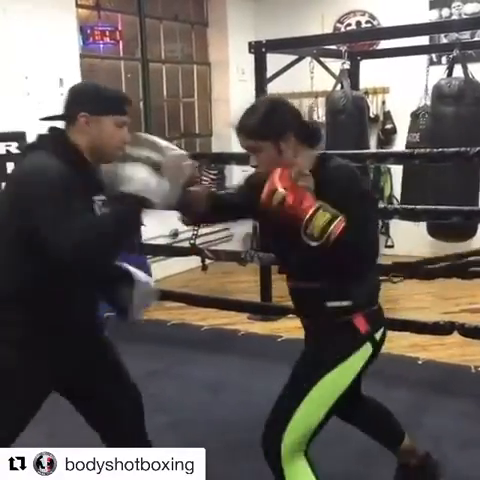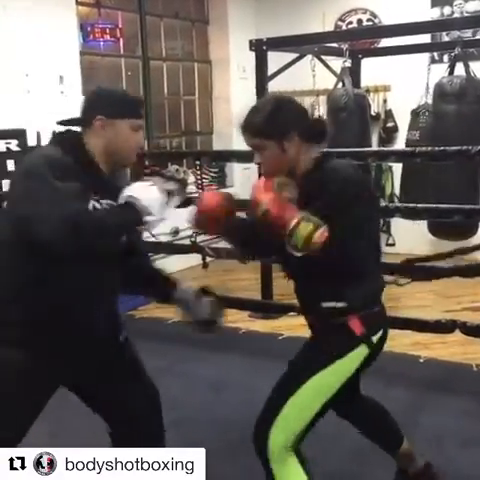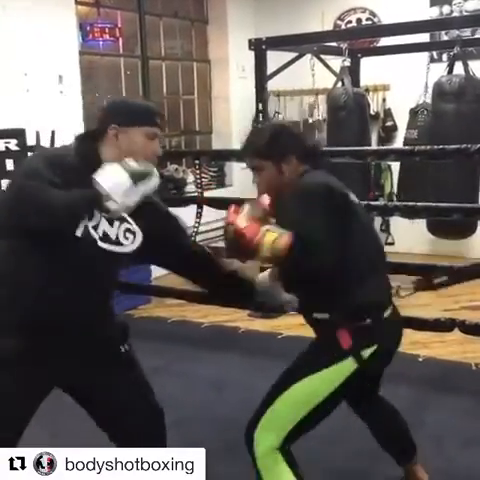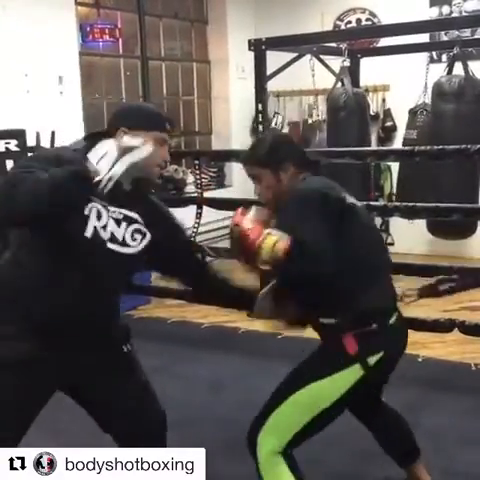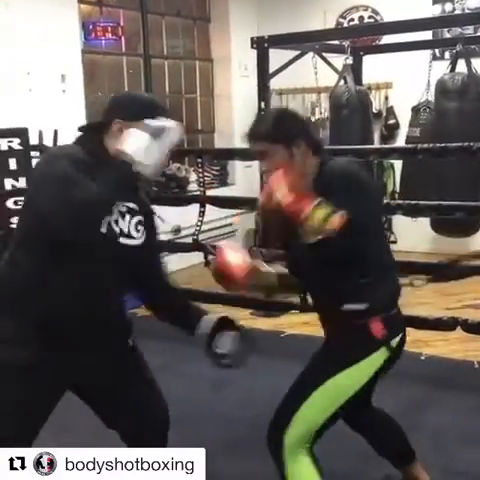
dt=0.1s
person 1, frame 1
left shoulder: (340, 177)
right shoulder: (273, 182)
left elbow: (359, 249)
right elbow: (218, 207)
left wrist: (302, 205)
right wrist: (177, 192)
left hip: (351, 326)
right hip: (331, 322)
left knee: (282, 444)
right knee: (346, 398)
person 1, frame 2
left shoulder: (341, 179)
right shoulder: (283, 182)
left elbow: (343, 257)
right elbow: (262, 244)
left wrist: (283, 215)
right wrist: (221, 217)
left hip: (349, 326)
right hip: (338, 321)
left knee: (273, 440)
right knee: (345, 397)
person 1, frame 3
left shoulder: (307, 193)
right shoulder: (323, 190)
left elbow: (308, 259)
left wrist: (251, 231)
left hip: (352, 337)
right hip: (379, 325)
left knee: (264, 440)
right knee: (364, 397)
person 1, frame 4
left shoulder: (305, 198)
right shoulder: (324, 196)
left elbow: (309, 264)
left wrist: (255, 235)
left hip: (357, 342)
right hip: (384, 331)
left knee: (267, 444)
right knee: (367, 404)
person 1, frame 5
left shoulder: (342, 177)
right shoulder: (291, 193)
left elbow: (357, 242)
right elbow: (309, 272)
left wrist: (299, 206)
right wrist: (257, 274)
left hip: (368, 330)
right hip: (362, 326)
left knee: (287, 440)
right knee: (355, 407)
person 2, frame 1
left shoulder: (86, 177)
right shoulder: (41, 174)
right elbow: (79, 248)
left wrist: (118, 279)
right wrist: (137, 198)
left hip: (75, 332)
left knee: (124, 412)
person 2, frame 2
left shoulder: (110, 186)
right shoulder: (46, 167)
left elbow: (127, 262)
right elbow: (61, 231)
left wrist: (179, 294)
right wrist: (135, 210)
left hip: (91, 332)
left knee: (142, 414)
person 2, frame 3
left shoulder: (144, 207)
right shoulder: (54, 166)
left elbow: (192, 260)
left wrist: (253, 291)
right wrist: (99, 197)
left hip: (92, 336)
left knee: (145, 424)
person 2, frame 4
left shoulder: (146, 211)
right shoulder: (60, 165)
left elbow: (190, 269)
left wrist: (253, 300)
right wrist: (92, 174)
left hip: (97, 340)
left knee: (147, 425)
person 2, frame 5
left shoulder: (138, 203)
right shoulder: (65, 165)
left elbow: (149, 282)
right elbow: (65, 220)
left wrist: (203, 324)
right wrist: (129, 166)
left hip: (100, 336)
right hip: (30, 340)
left knee: (150, 422)
